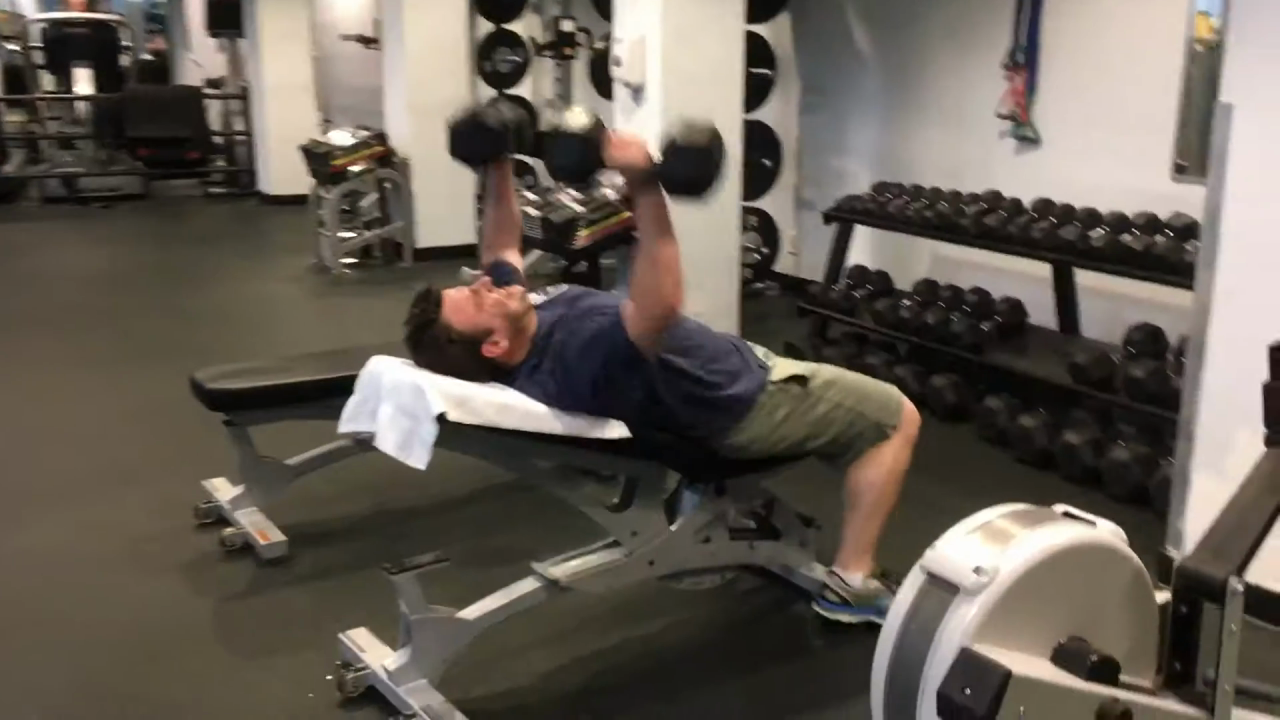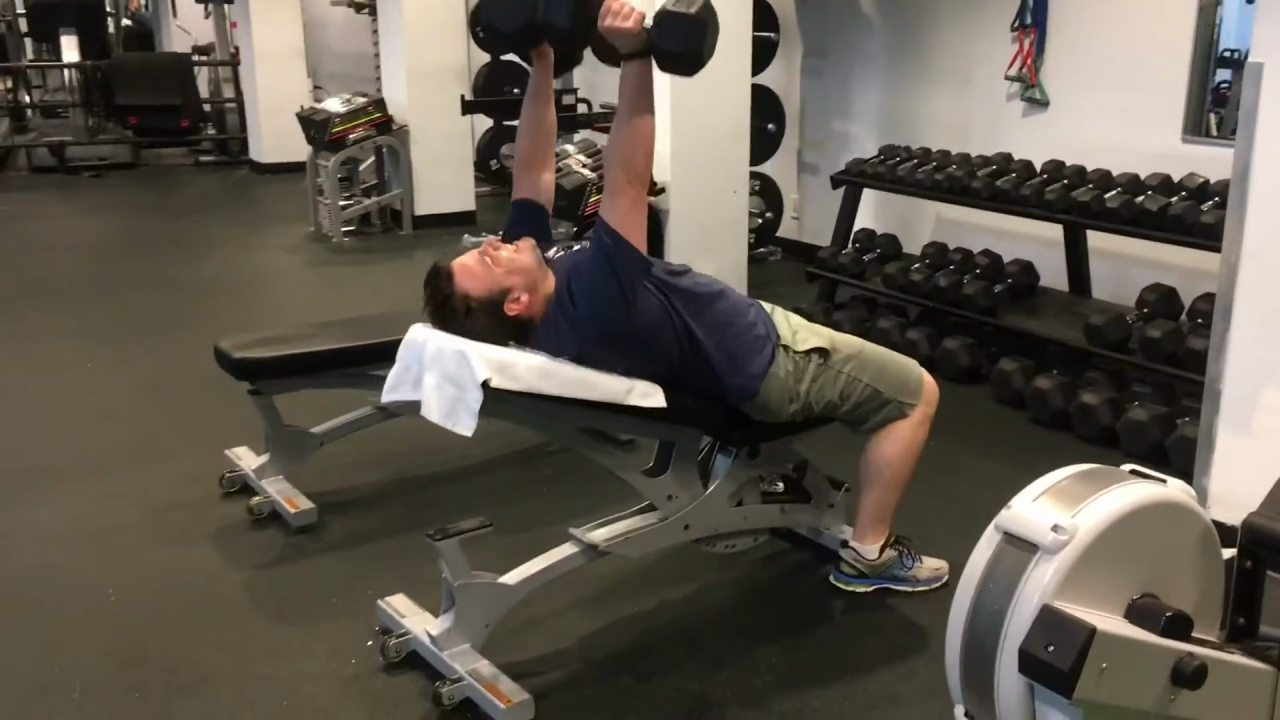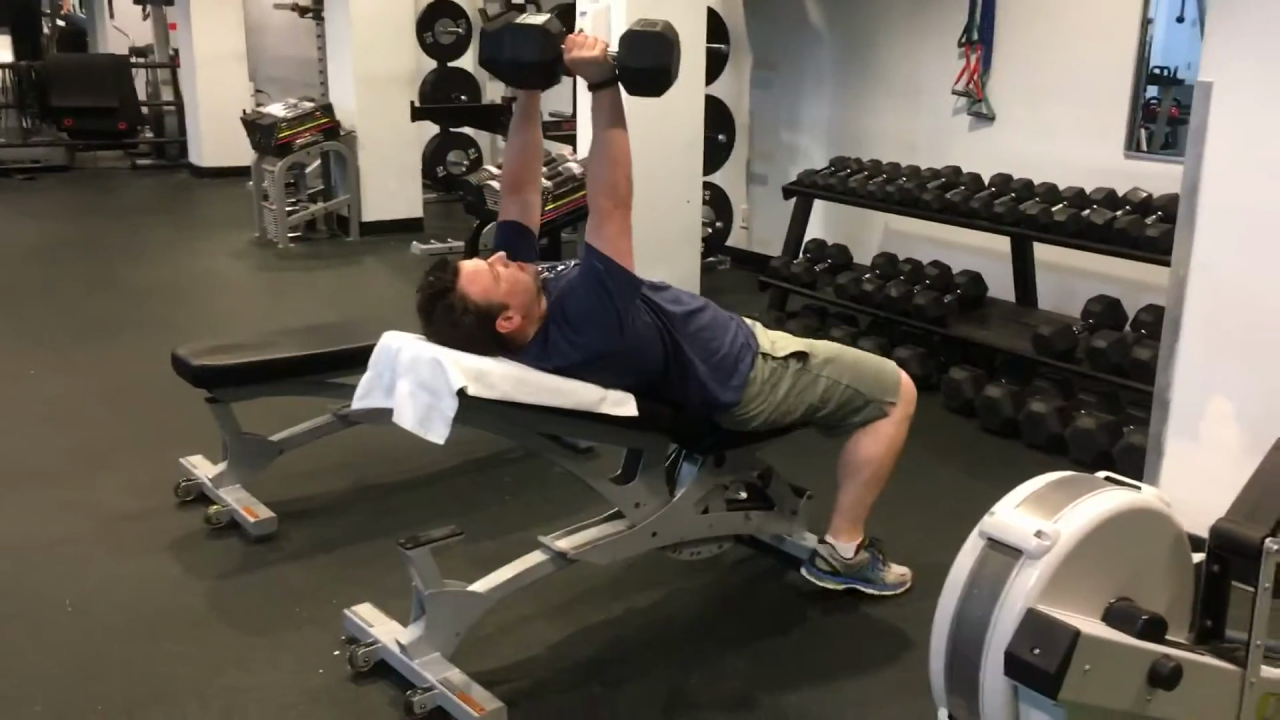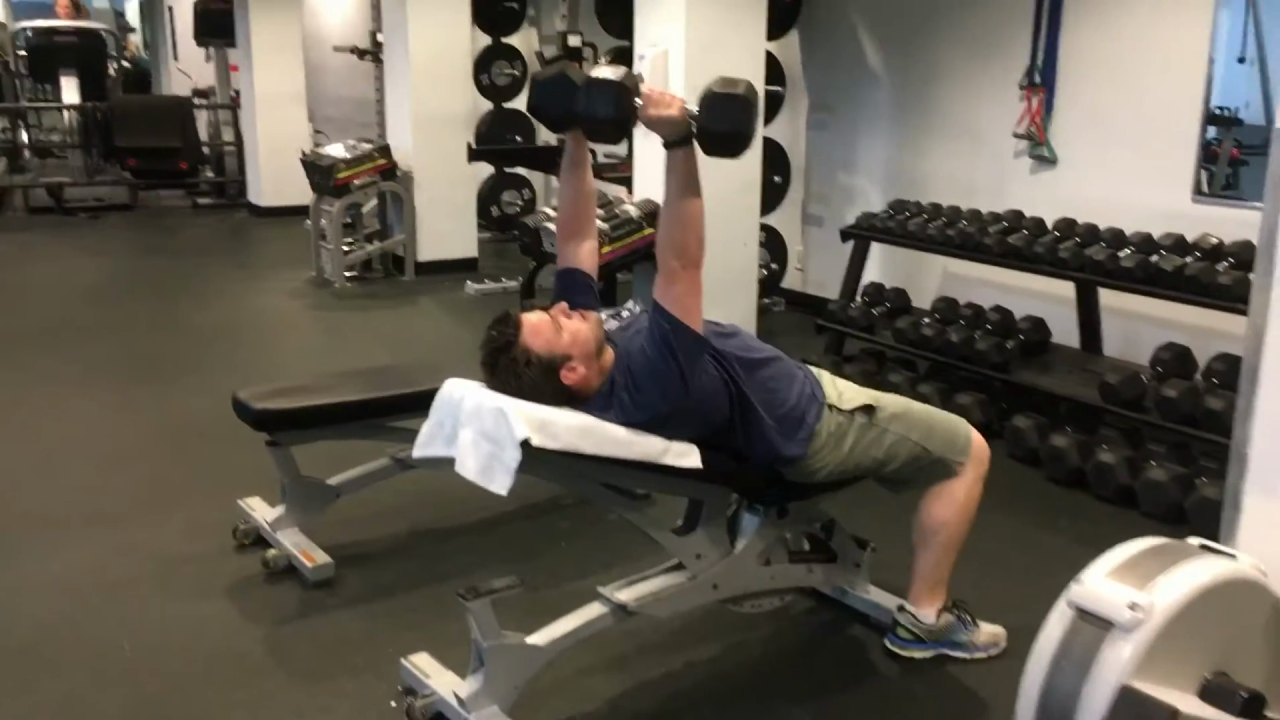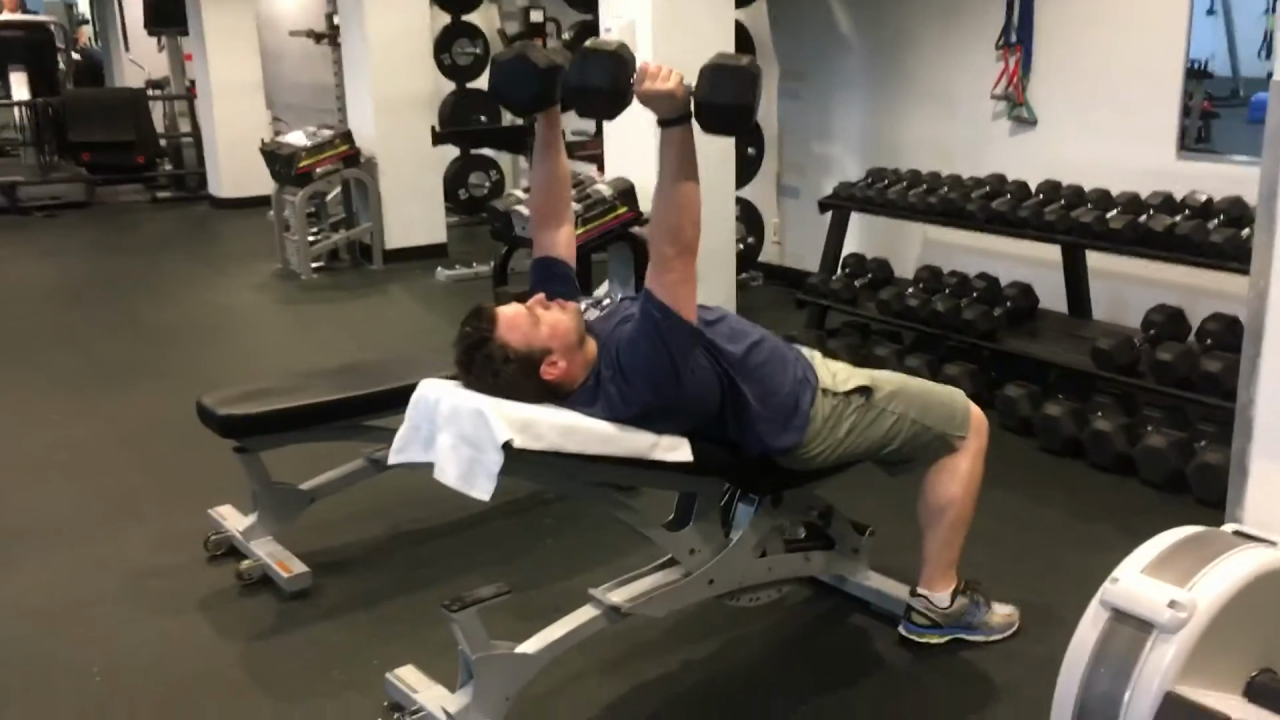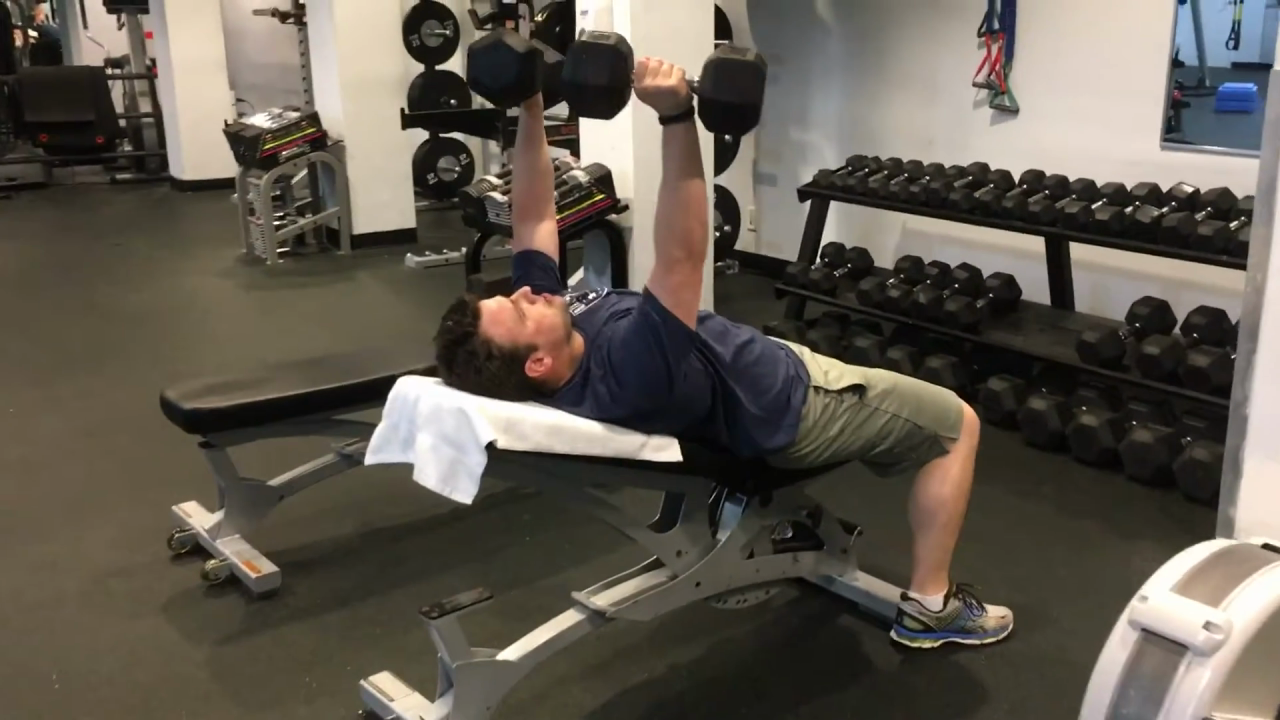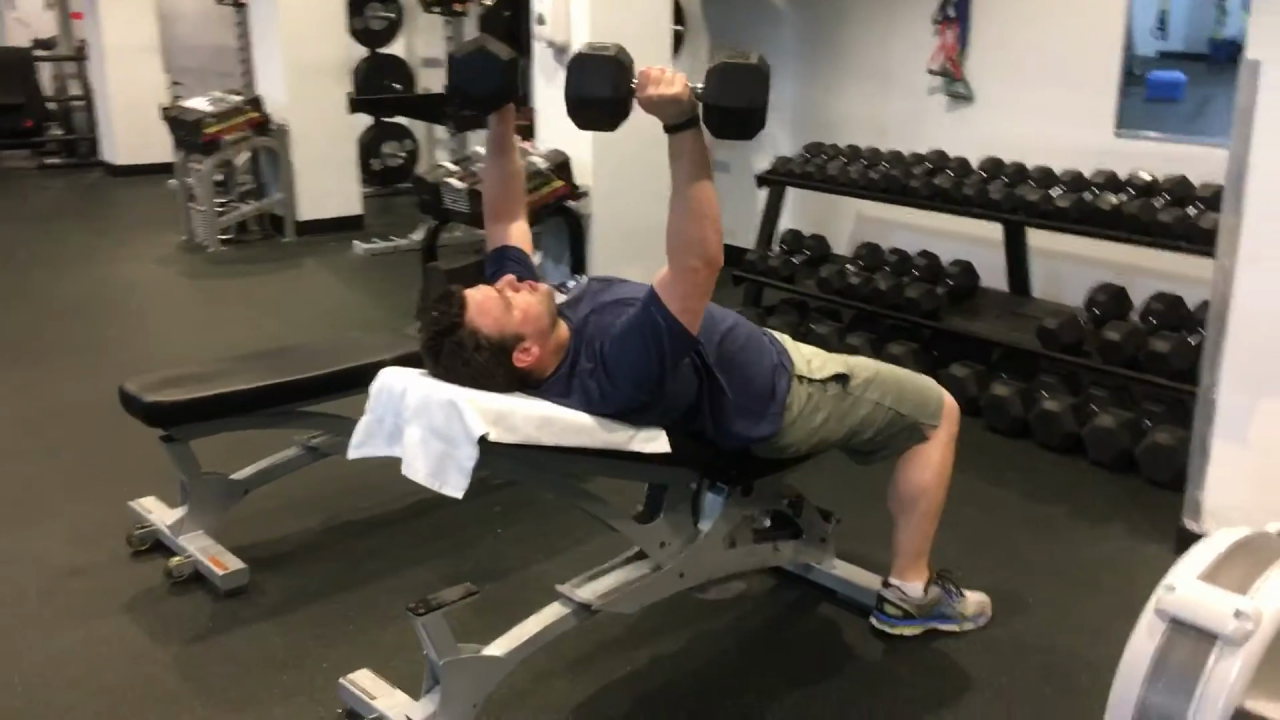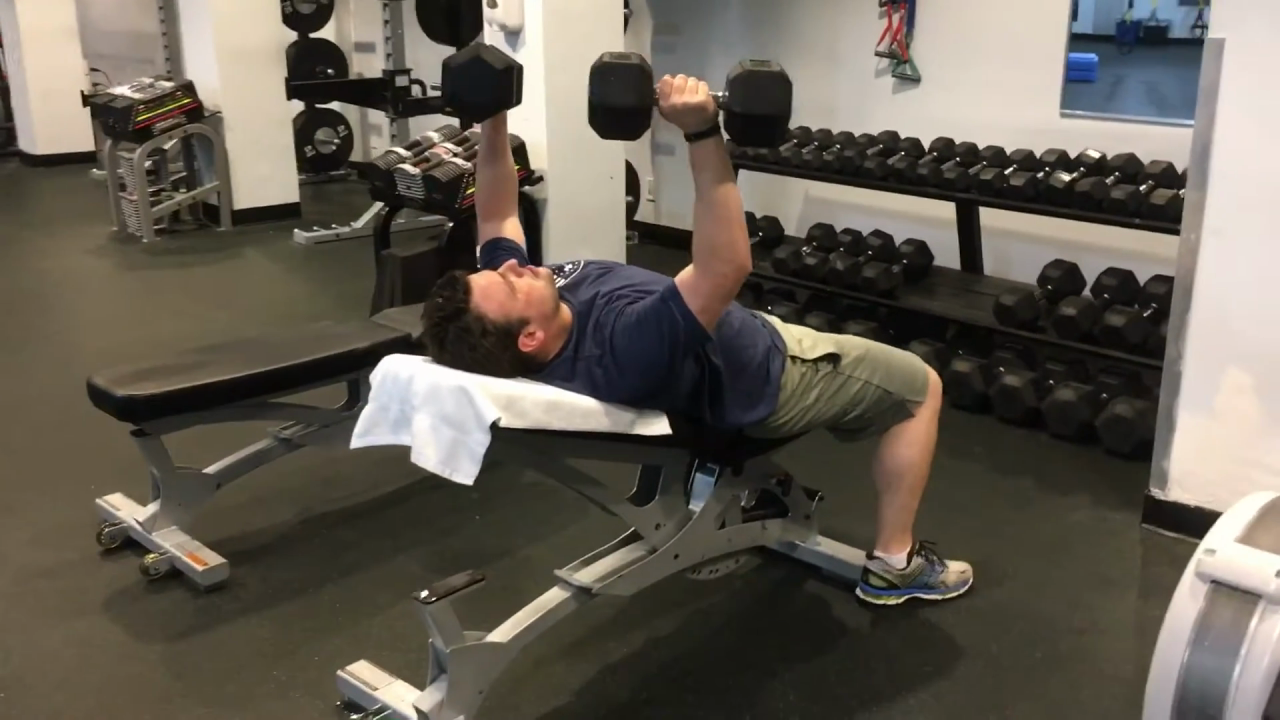
dt=0.5s
person 1, frame 1
left shoulder: (511, 320)
right shoulder: (569, 366)
left elbow: (500, 250)
right elbow: (661, 305)
left wrist: (498, 169)
right wrist: (643, 183)
right hip: (741, 401)
right knee: (897, 417)
right ankle: (850, 585)
person 1, frame 2
left shoulder: (527, 257)
right shoulder: (590, 309)
left elbow: (535, 167)
right elbow: (628, 183)
left wrist: (542, 60)
right wrist: (635, 56)
left hip: (738, 325)
right hip: (764, 365)
right knee: (916, 393)
right ankle: (867, 554)
person 1, frame 3
left shoulder: (507, 291)
right shoulder: (586, 332)
left elbow: (520, 191)
right elbow: (611, 207)
left wrist: (529, 91)
right wrist: (603, 83)
left hip: (716, 341)
right hip: (741, 375)
right knee: (895, 391)
right ankle: (842, 553)
person 1, frame 4
left shoulder: (581, 341)
right shoulder: (647, 390)
left elbow: (576, 239)
right elbow: (680, 266)
left wrist: (576, 137)
right wrist: (678, 141)
right hip: (807, 424)
right knee: (967, 451)
right ankle: (924, 617)
person 1, frame 5
left shoulder: (552, 328)
right shoulder: (633, 380)
left elbow: (552, 225)
right elbow: (674, 253)
left wrist: (548, 117)
right wrist: (674, 119)
right hip: (799, 408)
right knee: (966, 423)
right ankle: (937, 602)
person 1, frame 6
left shoulder: (535, 326)
right shoulder: (622, 378)
left elbow: (533, 220)
right elbow: (683, 256)
left wrist: (529, 109)
right wrist: (676, 116)
right hip: (788, 405)
right knee: (957, 424)
right ankle: (930, 605)
person 1, frame 7
left shoulder: (511, 318)
right shoulder: (611, 367)
left elbow: (506, 219)
right elbow: (698, 262)
left wrist: (501, 115)
right wrist: (681, 124)
right hip: (770, 394)
right knee: (937, 411)
right ankle: (910, 592)
person 1, frame 8
left shoulder: (506, 316)
right shoulder: (616, 353)
left elbow: (495, 216)
right elbow: (726, 267)
left wrist: (493, 118)
right wrist: (702, 132)
right hip: (762, 373)
right knee: (920, 386)
right ankle: (893, 563)
